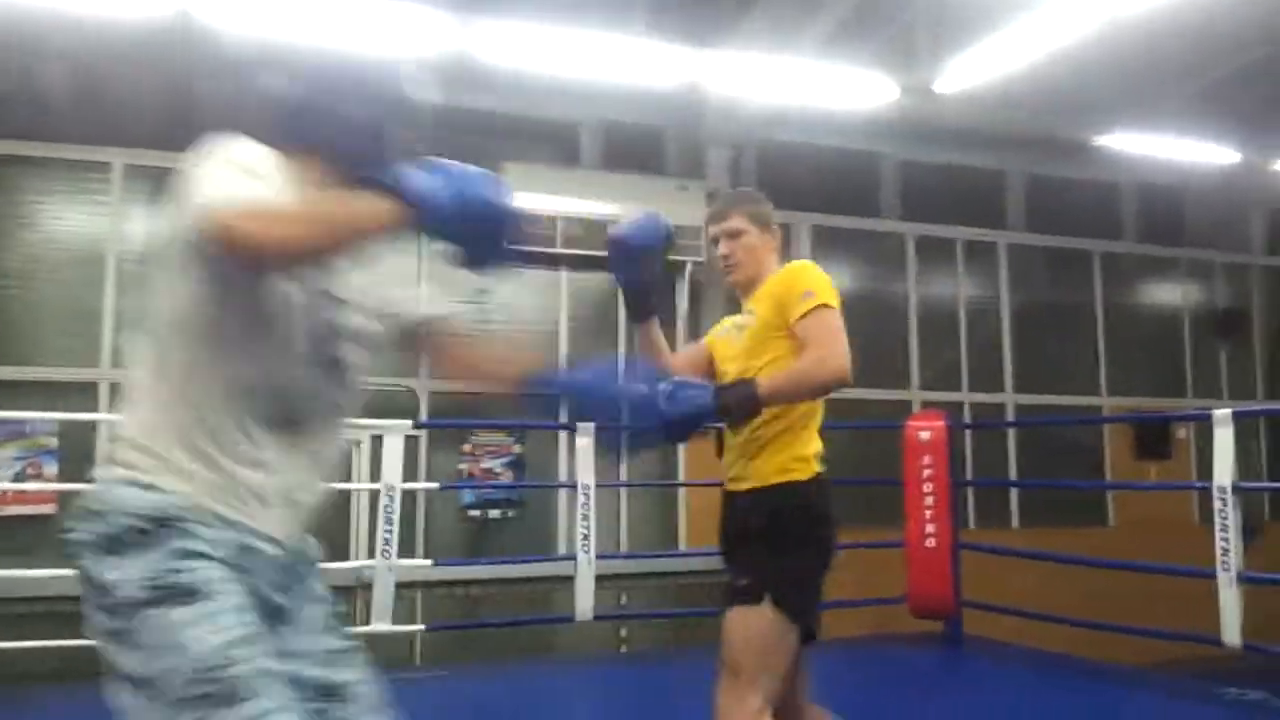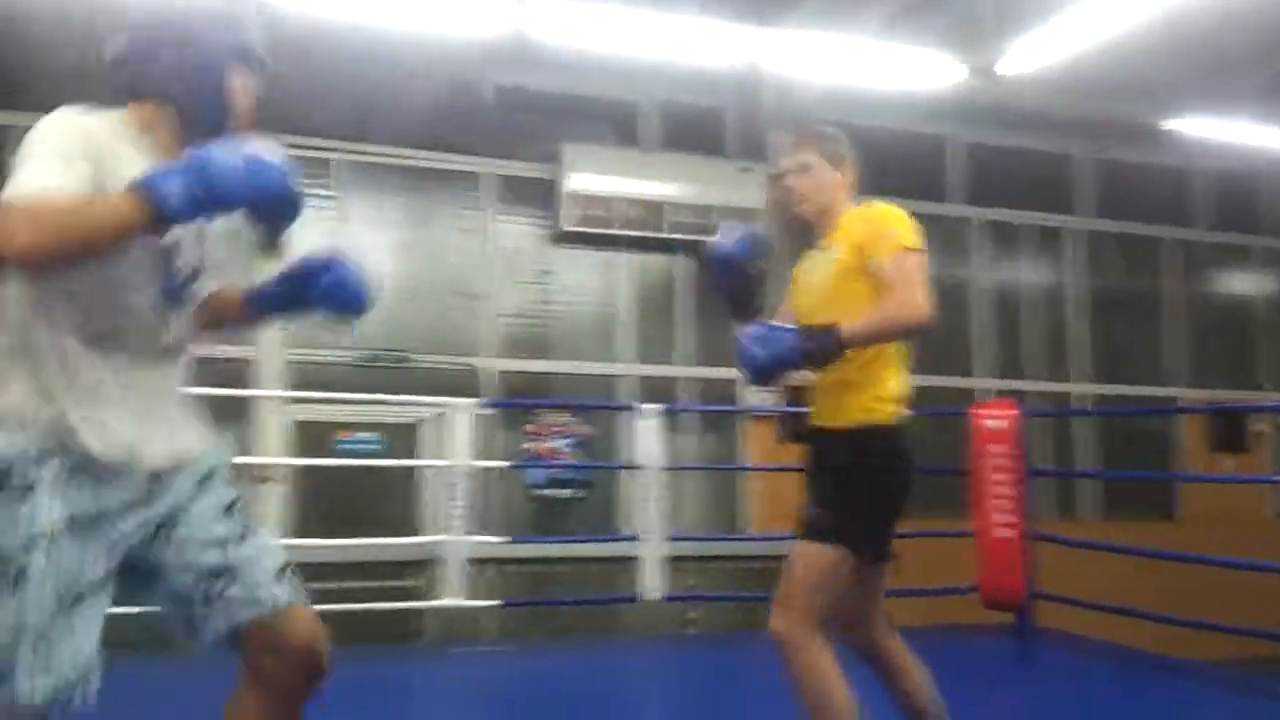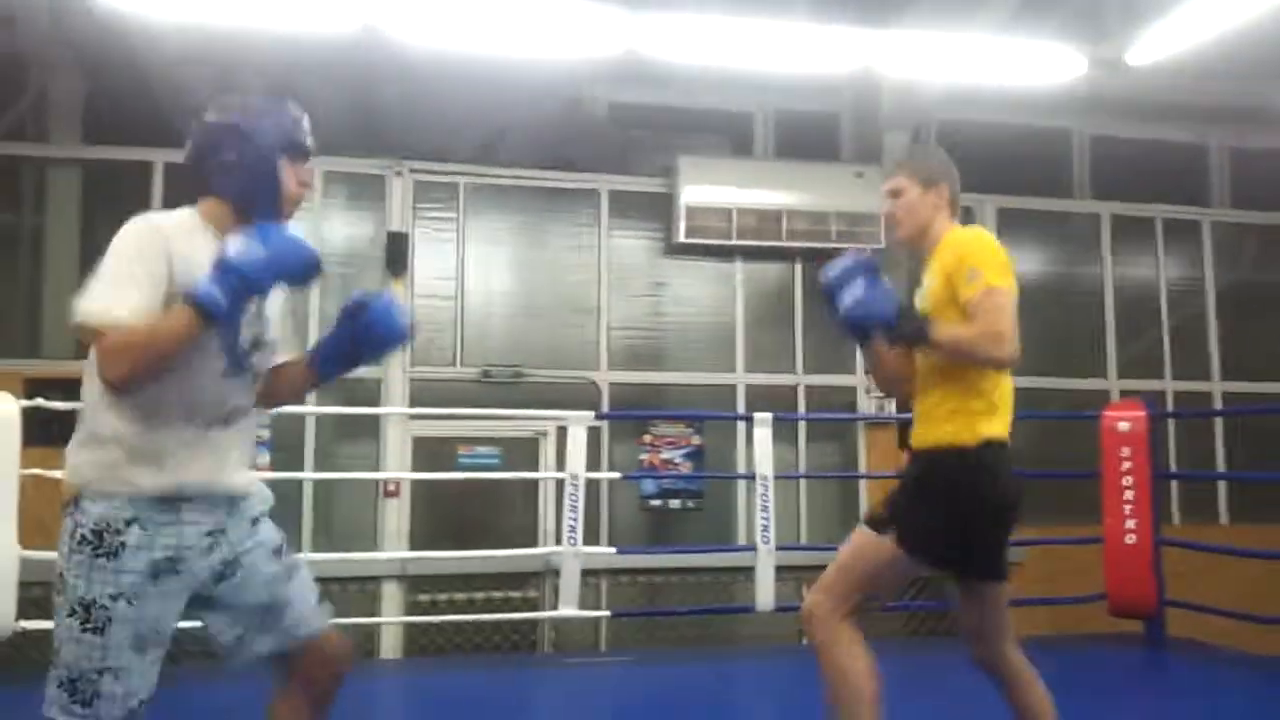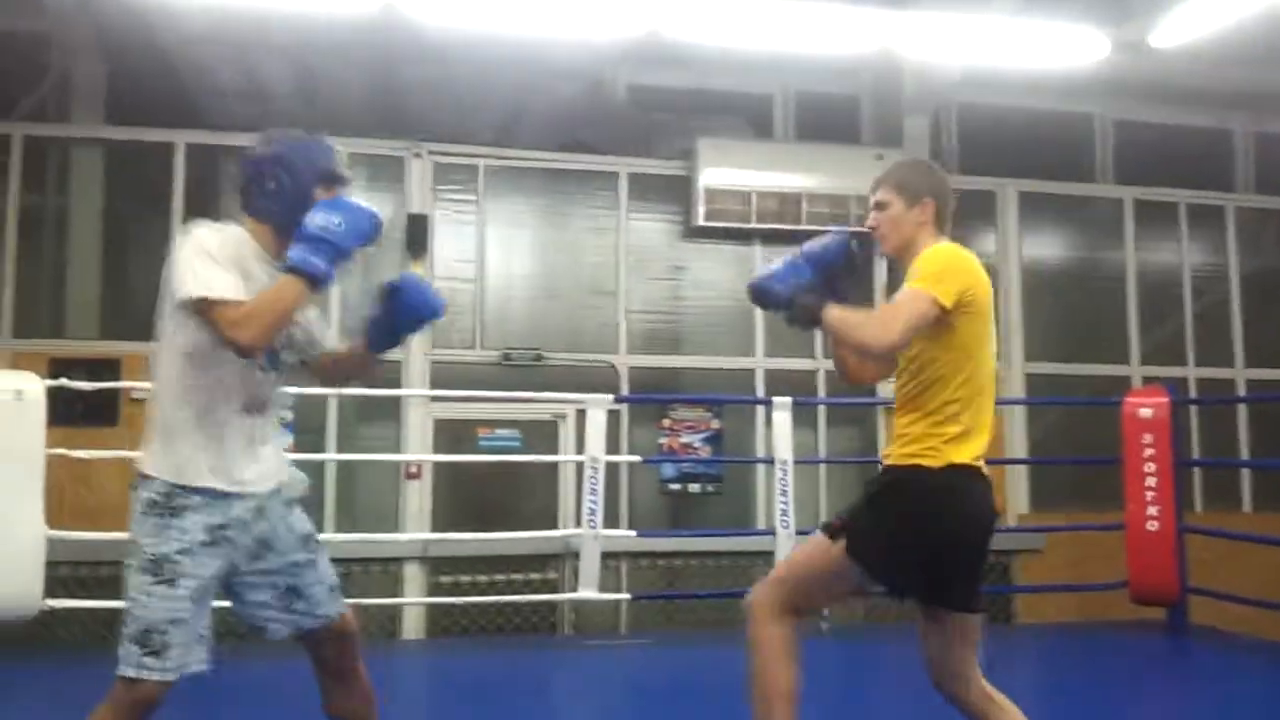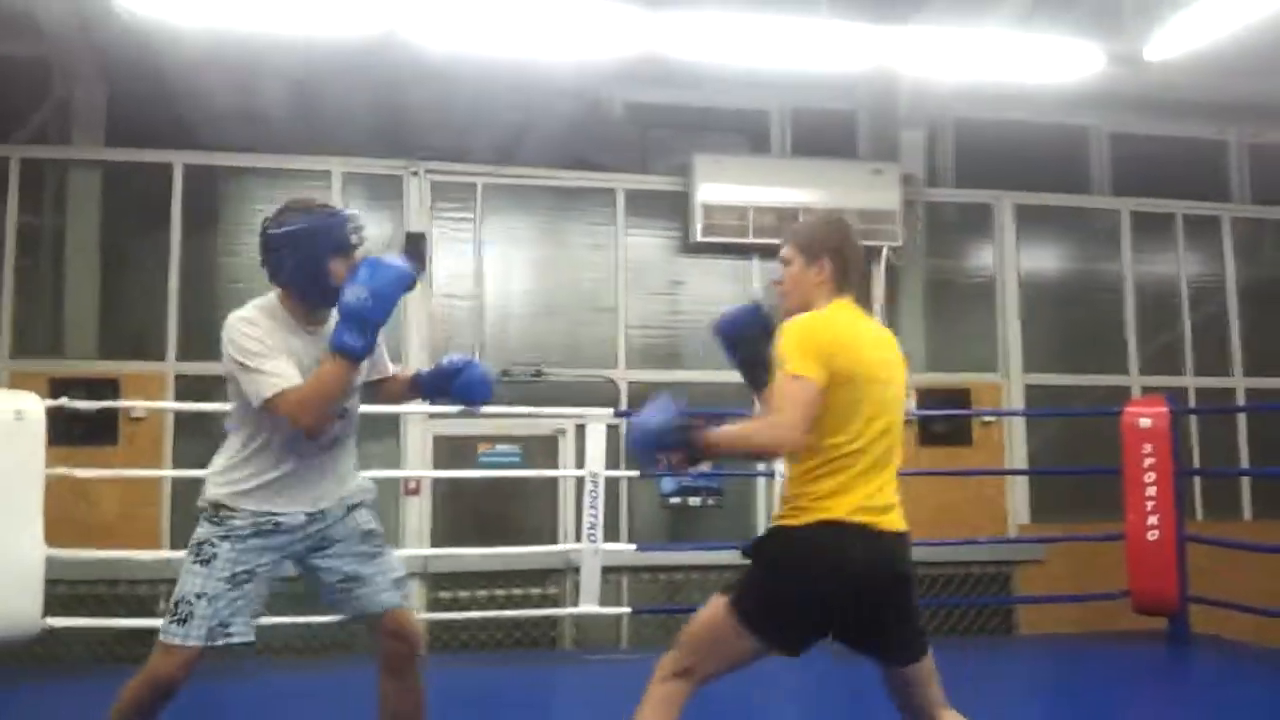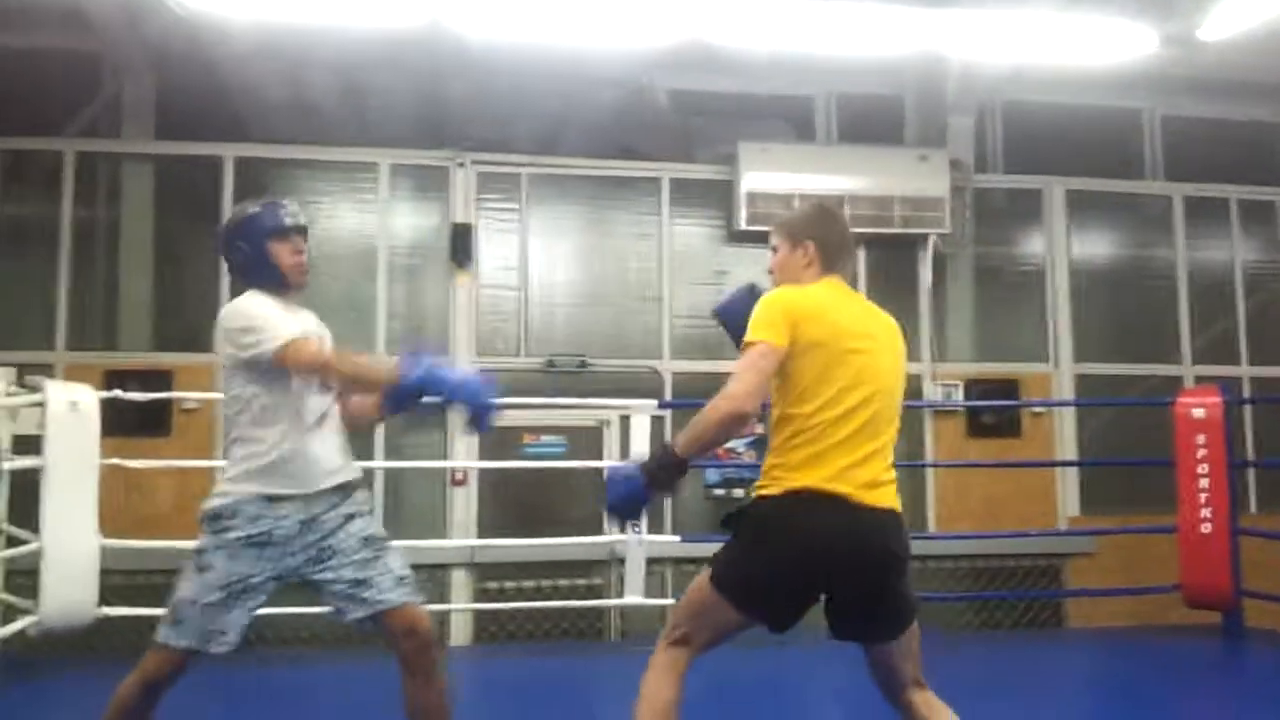
dt=0.3s
person 1, frame 1
left shoulder: (375, 262)
right shoulder: (240, 168)
left elbow: (465, 355)
right elbow: (259, 236)
right wrist: (418, 200)
left hip: (271, 542)
right hip: (162, 520)
person 1, frame 2
left shoulder: (196, 176)
right shoulder: (78, 135)
left wrist: (280, 294)
right wrist: (175, 189)
left hip: (174, 463)
right hip: (60, 468)
left knee: (298, 650)
person 1, frame 3
left shoulder: (257, 259)
right shoulder: (153, 237)
right elbow: (117, 365)
left wrist: (341, 349)
right wrist: (223, 289)
left hip: (228, 505)
right hip: (128, 514)
left knee: (320, 658)
person 1, frame 4
left shoulder: (287, 270)
right shoulder: (206, 244)
left elbow: (325, 367)
right elbow: (247, 332)
left wrist: (386, 329)
right wrist: (315, 257)
left hip: (263, 494)
right hip: (187, 494)
left knee: (336, 638)
person 1, frame 5
left shoulder: (347, 314)
right shoulder: (248, 328)
left elbow: (380, 384)
right elbow: (308, 416)
left wrist: (437, 380)
right wrist: (354, 328)
left hip: (336, 505)
right hip: (250, 511)
left knee: (403, 635)
right knee: (170, 667)
person 1, frame 6
left shoulder: (305, 321)
right shoulder: (244, 315)
left elbow: (349, 413)
right elbow: (329, 366)
left wrist: (404, 395)
right wrist: (431, 377)
left hip: (334, 507)
right hip: (253, 513)
left knee: (416, 632)
right knee: (165, 662)
person 2, frame 1
left shoulder: (799, 280)
right shoulder: (727, 331)
left elbow: (833, 365)
right elbow: (660, 380)
left wrist: (736, 396)
right wrist: (640, 301)
left hip: (787, 504)
right hip: (748, 507)
person 2, frame 2
left shoulder: (879, 222)
right shoulder: (810, 266)
left elbow: (915, 307)
right elbow: (769, 355)
left wrist: (828, 340)
left hip: (867, 444)
right hip: (839, 445)
left knee: (793, 624)
right knee: (863, 625)
person 2, frame 3
left shoulder: (973, 248)
right shoulder: (938, 274)
left elbow: (1002, 347)
right elbow: (897, 382)
left wrist: (915, 325)
right wrist: (864, 321)
left hip: (957, 464)
right hip: (971, 467)
left knee: (825, 608)
right knee: (992, 645)
person 2, frame 4
left shoulder: (946, 261)
right shoulder: (938, 273)
left elbow: (881, 340)
right elbow: (862, 370)
left wrist: (811, 306)
right wrist: (822, 303)
left hip: (923, 487)
right hip: (959, 494)
left knee: (768, 606)
person 2, frame 5
left shoulder: (808, 330)
right shoulder: (882, 342)
left elbow: (783, 437)
left wrist: (696, 439)
right wrist: (759, 371)
left hip: (812, 546)
right hip: (884, 552)
left knee: (676, 675)
person 2, frame 6
left shoulder: (783, 305)
right shoulder: (888, 328)
left elbow: (740, 402)
left wrist: (666, 463)
left hip: (792, 517)
right hip: (877, 527)
left knee: (674, 647)
